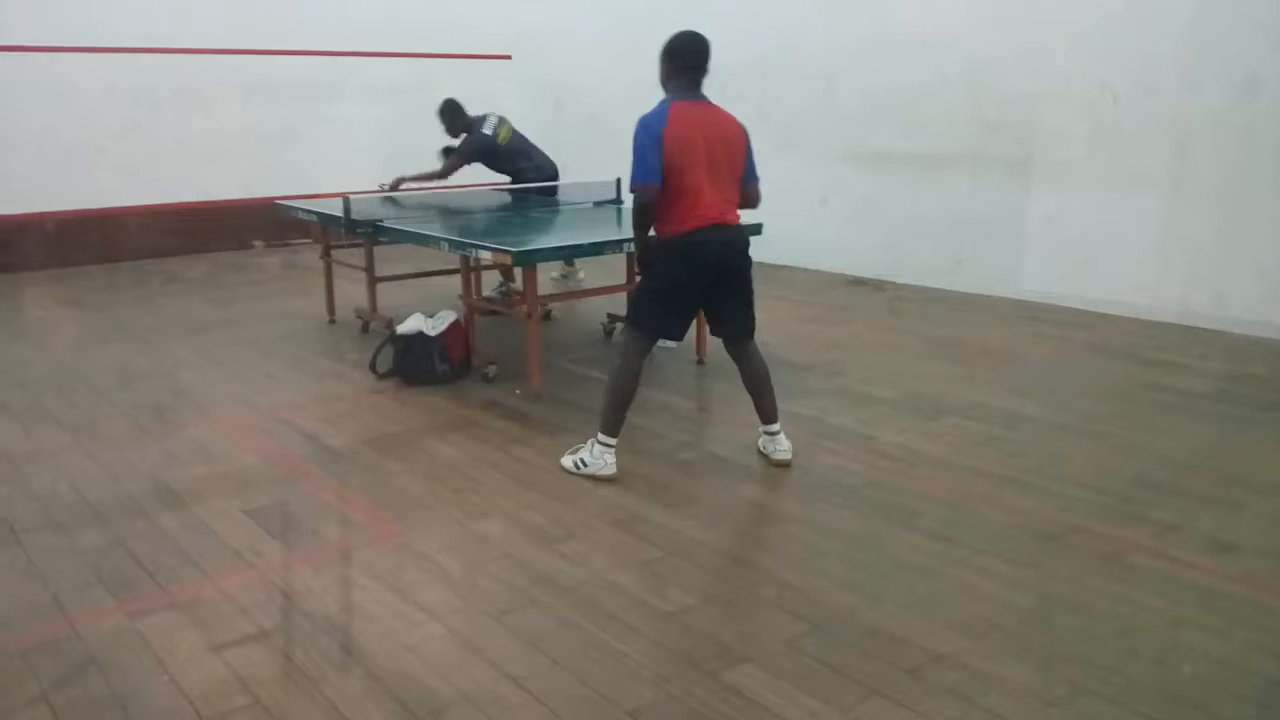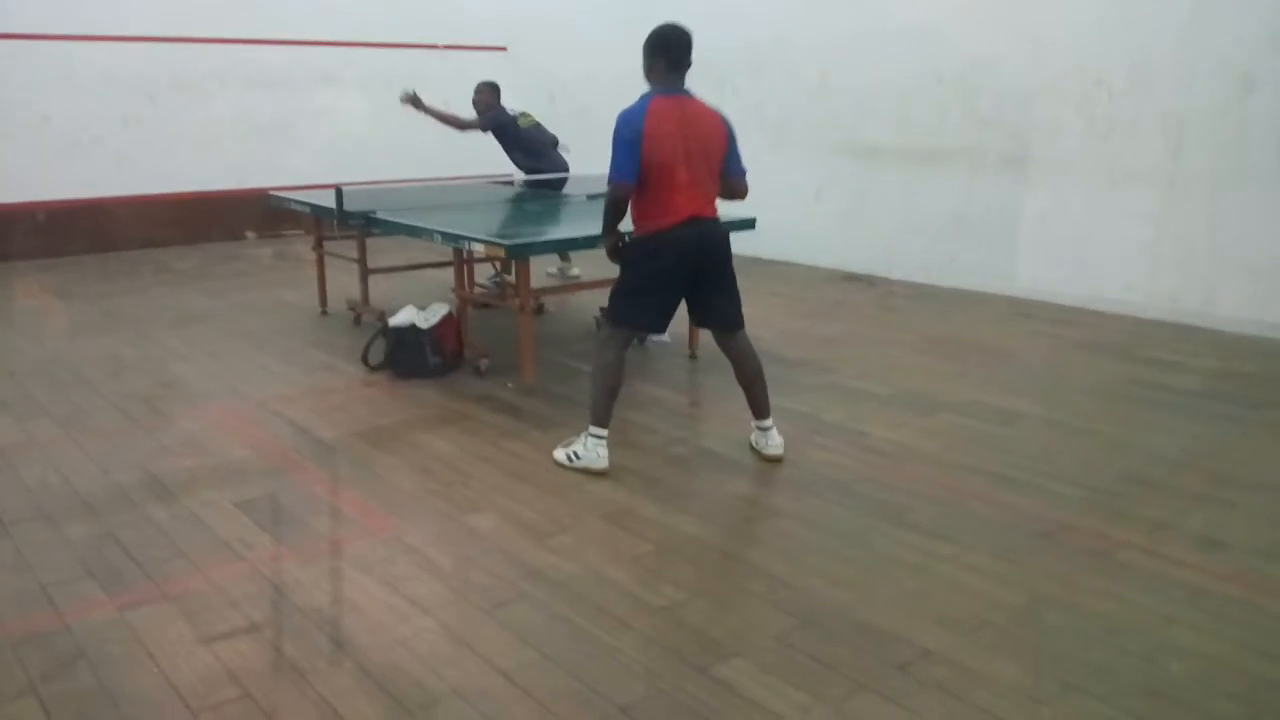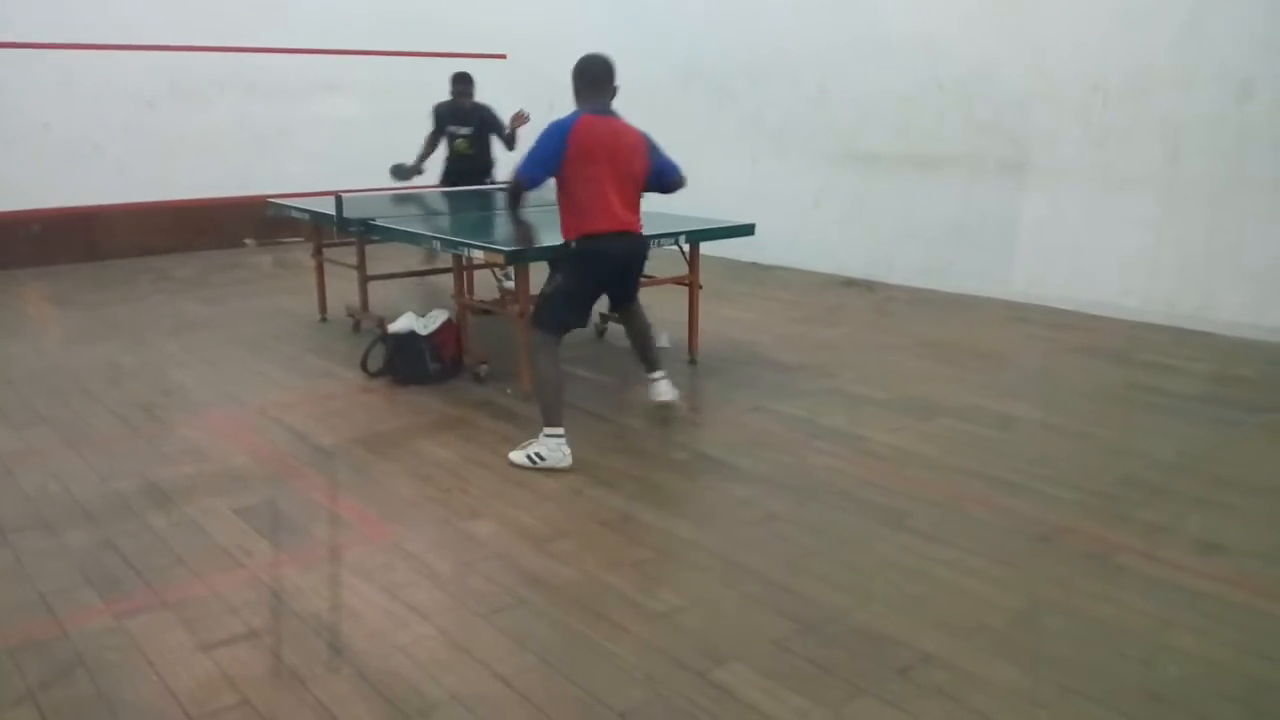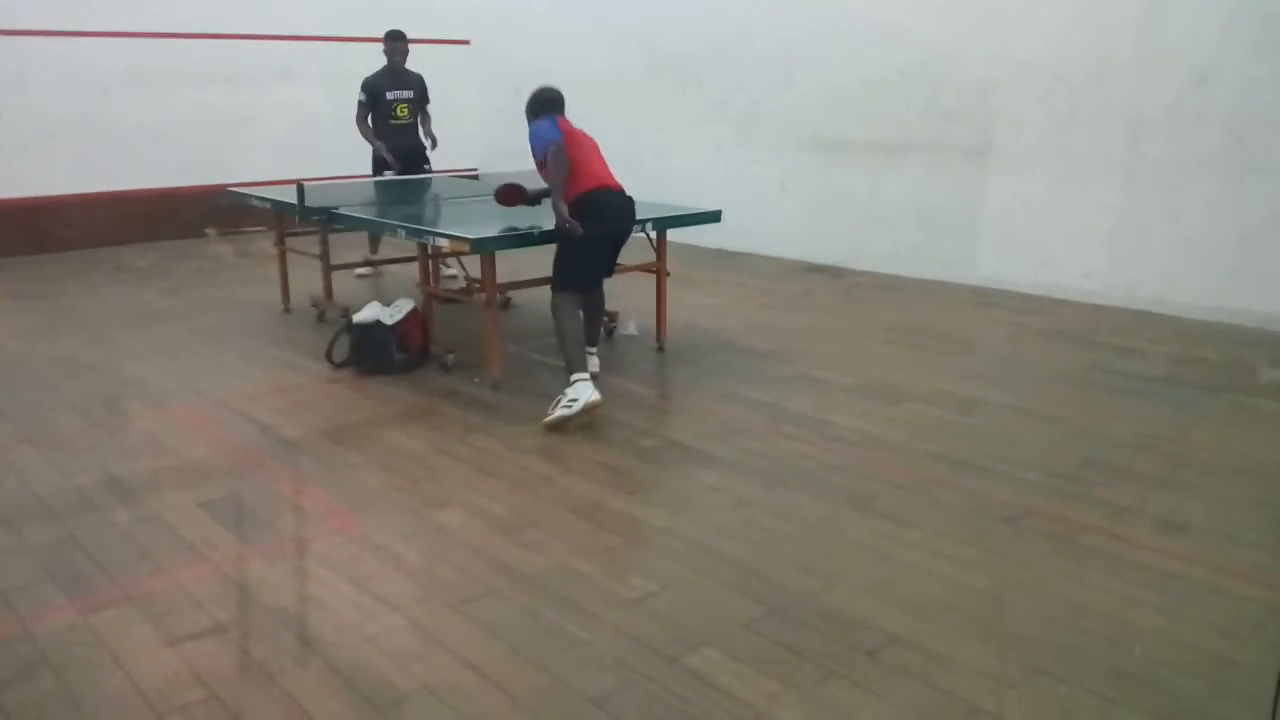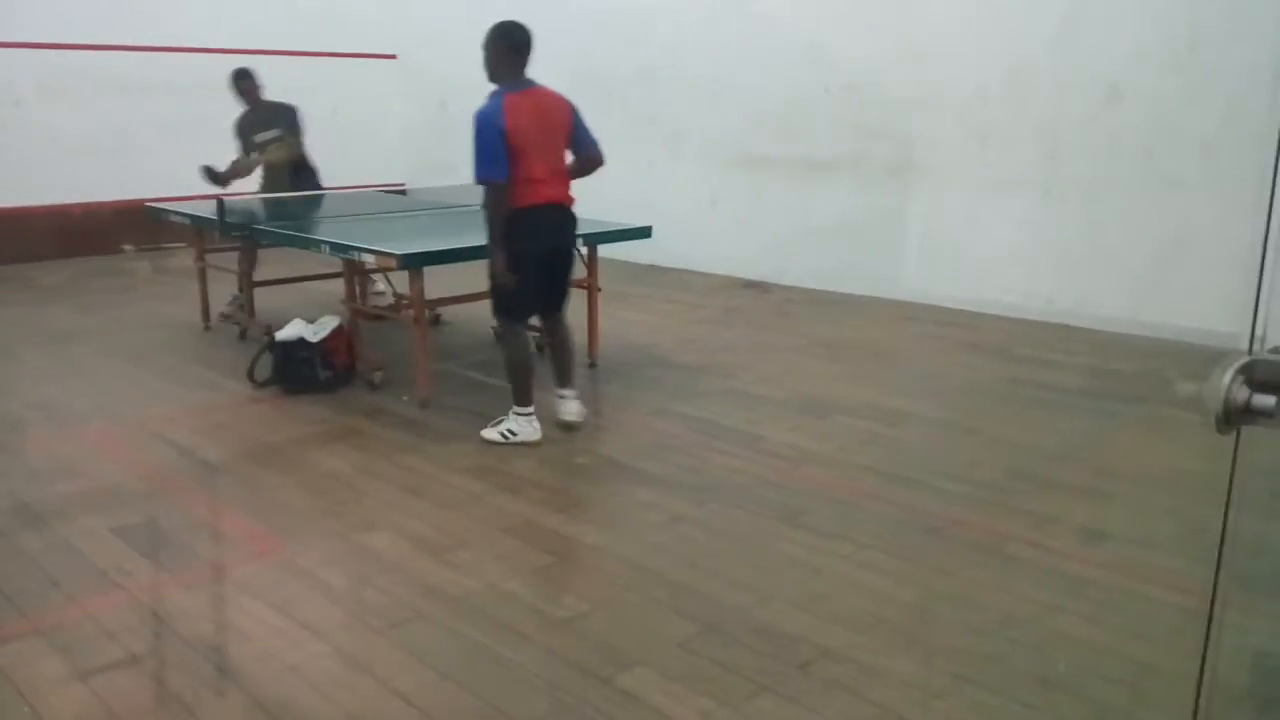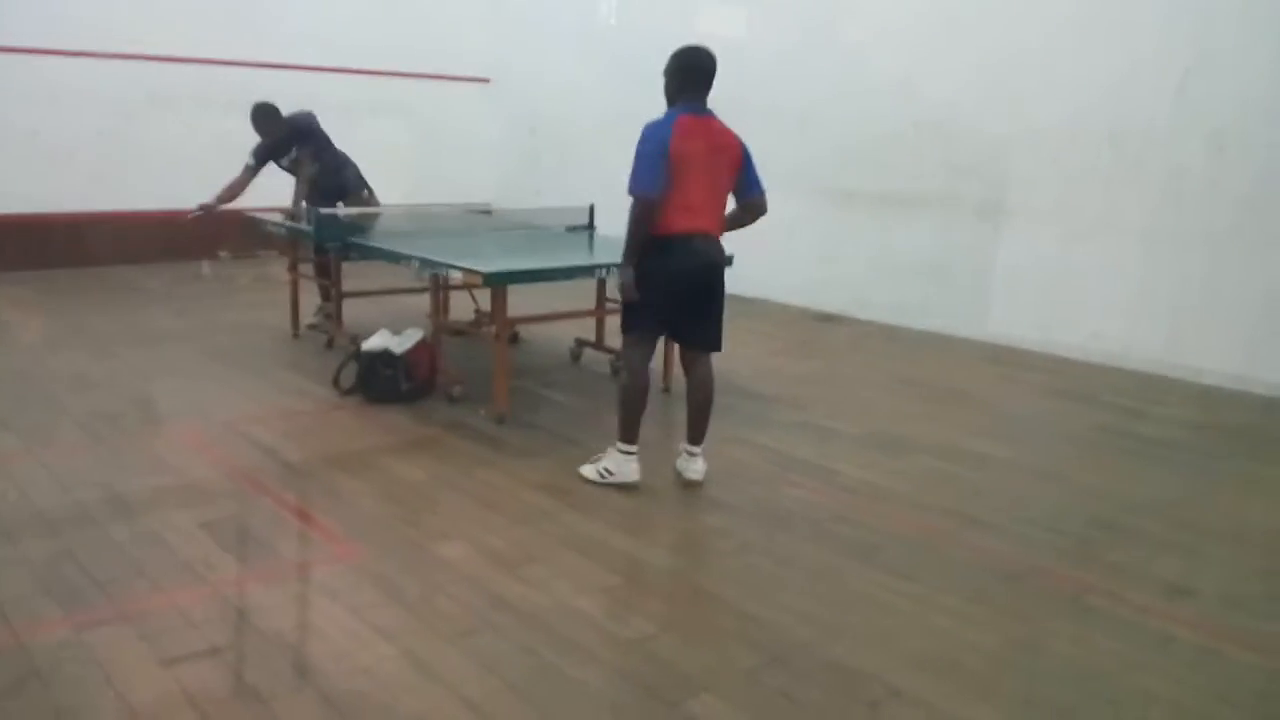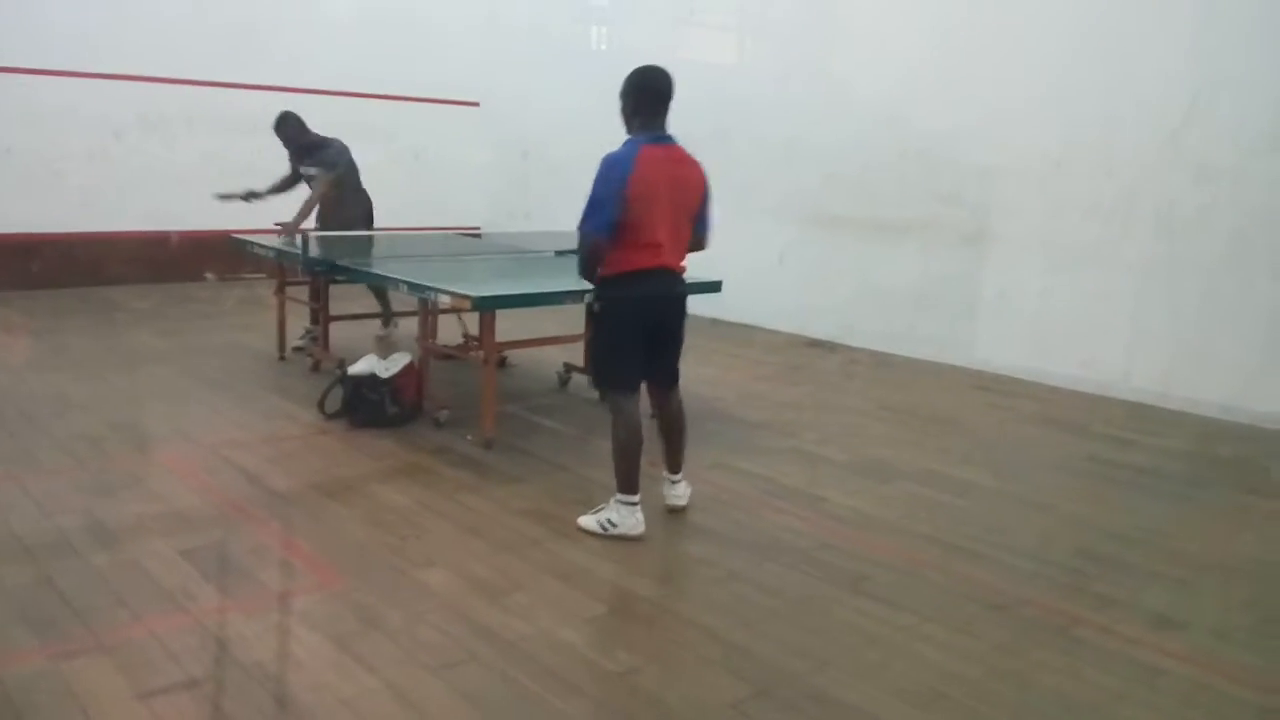
dt=0.7s
person 1, frame 1
left shoulder: (654, 123)
right shoulder: (733, 125)
left elbow: (647, 196)
right elbow: (751, 197)
left wrist: (641, 240)
left hip: (682, 247)
right hip: (731, 242)
left knee: (633, 345)
right knee: (742, 344)
left ankle: (603, 450)
right ankle: (775, 437)
person 1, frame 2
left shoulder: (634, 119)
right shoulder: (716, 121)
left elbow: (620, 192)
right elbow: (737, 189)
left wrist: (610, 233)
left hip: (658, 243)
right hip: (709, 238)
left knee: (614, 337)
right knee: (733, 337)
left ankle: (594, 443)
right ankle: (767, 432)
person 1, frame 3
left shoulder: (563, 131)
right shoulder: (638, 139)
left elbow: (519, 183)
right elbow: (675, 181)
left wrist: (517, 219)
left hip: (589, 248)
right hip: (632, 245)
left knee: (544, 336)
right knee: (628, 306)
left ankle: (553, 441)
right ankle: (658, 380)
person 1, frame 4
left shoulder: (543, 127)
right shoulder: (579, 134)
left elbow: (556, 155)
left wrist: (558, 202)
right wrist: (540, 194)
left hip: (594, 211)
right hip: (621, 207)
left knee: (565, 299)
right knee: (591, 280)
left ankle: (580, 385)
right ankle: (589, 354)
person 1, frame 5
left shoulder: (492, 115)
right shoulder: (559, 104)
left elbow: (496, 189)
right elbow: (593, 158)
left wrist: (496, 249)
left hip: (522, 226)
right hip: (559, 220)
left knee: (513, 324)
right knee: (553, 315)
left ankle: (524, 418)
right ankle: (568, 398)
person 1, frame 6
left shoulder: (659, 132)
right shoulder: (731, 141)
left elbow: (646, 201)
right elbow: (755, 206)
left wrist: (628, 262)
left hip: (663, 253)
right hip: (707, 256)
left knee: (636, 352)
right knee: (698, 357)
left ankle: (625, 455)
right ankle: (693, 455)
person 1, frame 7
left shoulder: (619, 164)
right shoulder: (691, 168)
left elbow: (594, 241)
right elbow: (697, 240)
left wrist: (587, 269)
left hip: (625, 292)
right hip: (669, 289)
left knee: (623, 398)
right knee: (666, 389)
left ankle: (627, 507)
right ankle: (676, 482)
person 2, frame 1
left shoulder: (474, 141)
right shoulder: (490, 118)
left elbow: (443, 173)
left wrist: (405, 179)
right wrist: (460, 155)
left hip: (532, 178)
right hip: (548, 170)
left ankle: (509, 285)
right ankle: (570, 268)
person 2, frame 2
left shoulder: (497, 116)
right shoulder: (514, 116)
left elbow: (462, 124)
right elbow: (553, 140)
left wrist: (423, 107)
left hip: (545, 173)
right hip: (557, 169)
left ankle: (504, 276)
right ankle: (566, 265)
person 2, frame 3
left shoulder: (484, 113)
right shoulder: (441, 110)
left elbow: (509, 145)
right elbow: (435, 136)
left wrist: (512, 129)
right wrist: (419, 161)
left hip: (480, 174)
right hip: (455, 169)
left ankle: (505, 272)
person 2, frame 4
left shoulder: (417, 80)
right shoulder: (372, 83)
right elbow: (361, 120)
left wrist: (429, 131)
right wrist: (376, 144)
left hip: (415, 153)
right hip: (387, 155)
right ankle: (372, 258)
person 2, frame 5
left shoulder: (284, 113)
right shoulder: (243, 123)
left elbow: (291, 152)
right elbow: (246, 159)
left wrist: (253, 163)
right wrist: (229, 173)
left hip: (303, 185)
right hip: (272, 187)
right ankle: (242, 296)
person 2, frame 6
left shoulder: (304, 123)
right shoulder: (265, 148)
left elbow: (306, 166)
right elbow: (241, 182)
left wrist: (298, 203)
right wrist: (212, 205)
left hip: (346, 179)
right hip: (319, 192)
right knee: (321, 247)
right ankle: (327, 305)
person 2, frame 7
left shoulder: (334, 151)
right shoulder: (298, 153)
left elbow: (321, 190)
right elbow: (294, 178)
left wrist: (296, 223)
right wrist: (261, 193)
left hip: (355, 215)
right hip: (329, 217)
left ankle: (389, 317)
right ankle: (314, 329)
